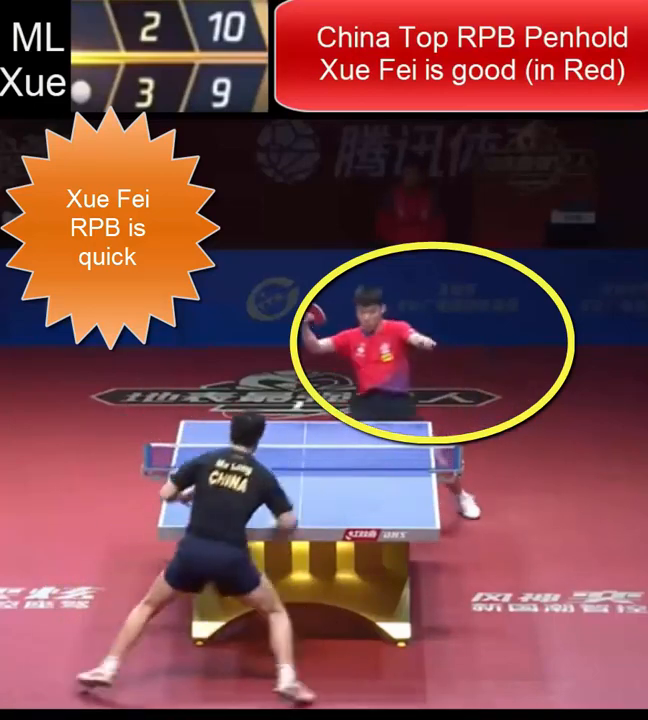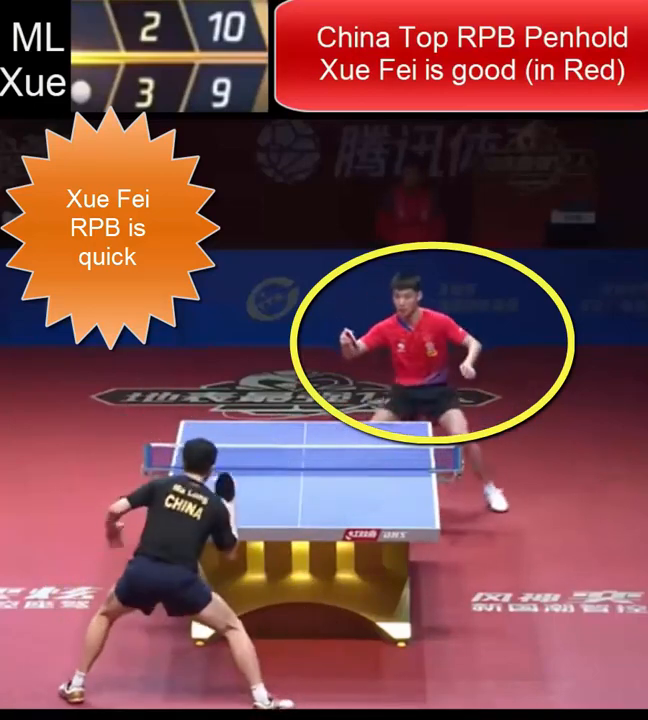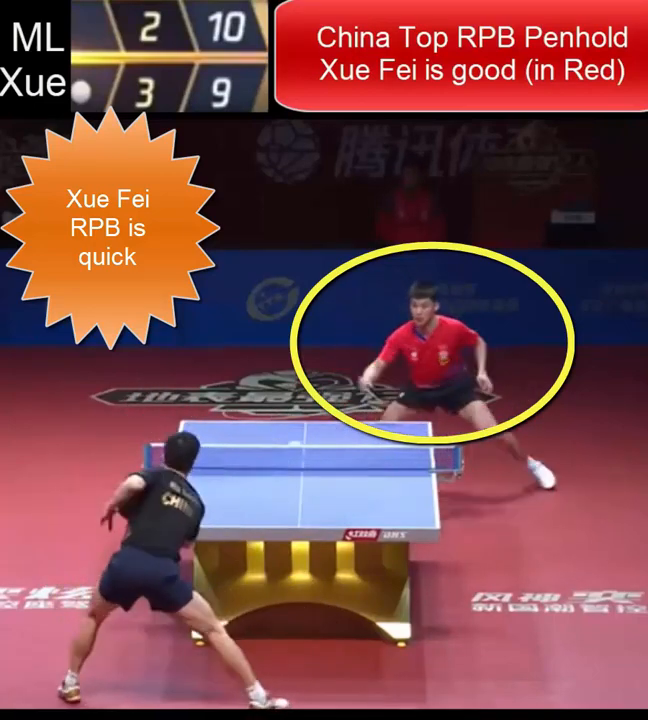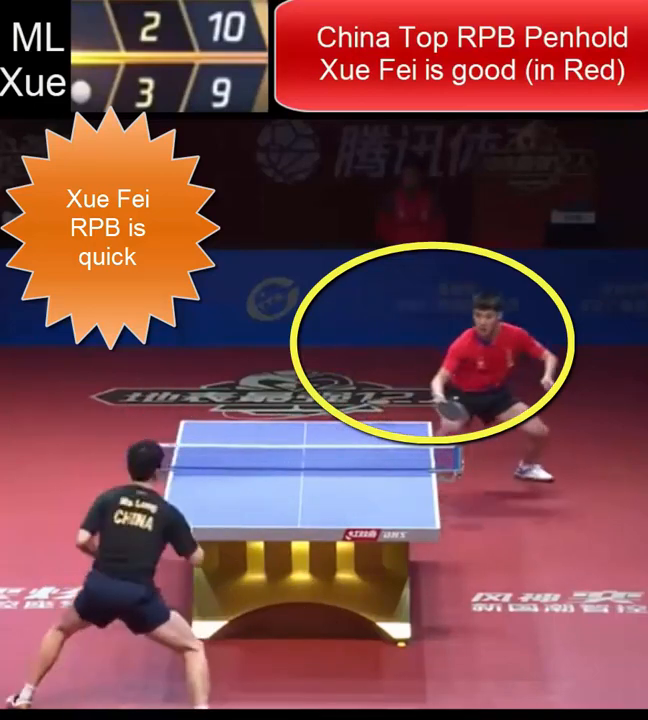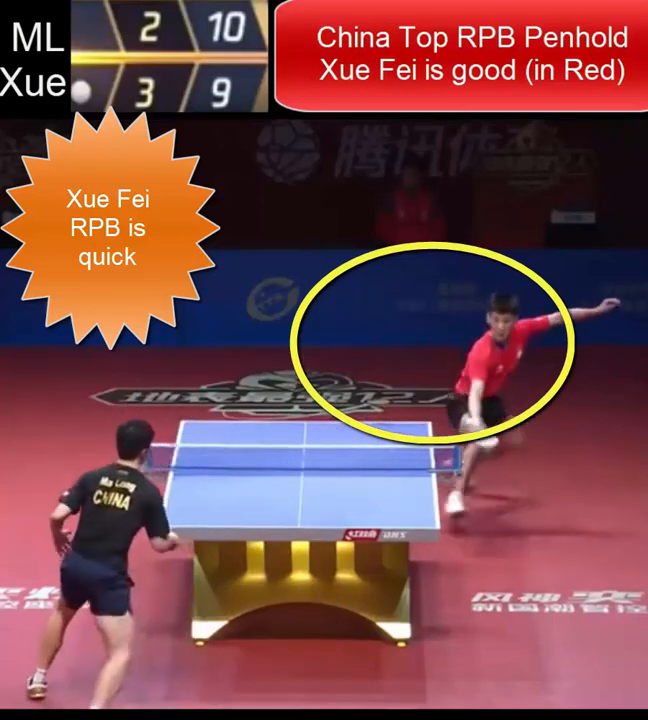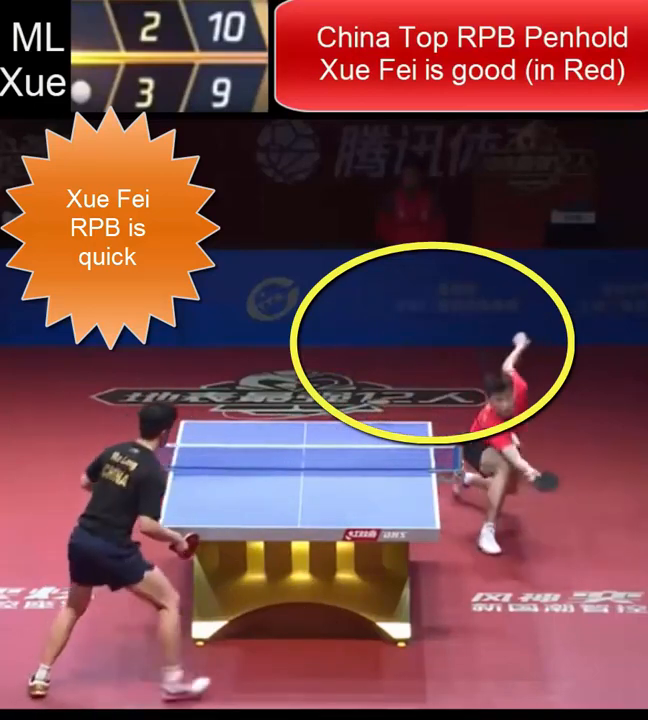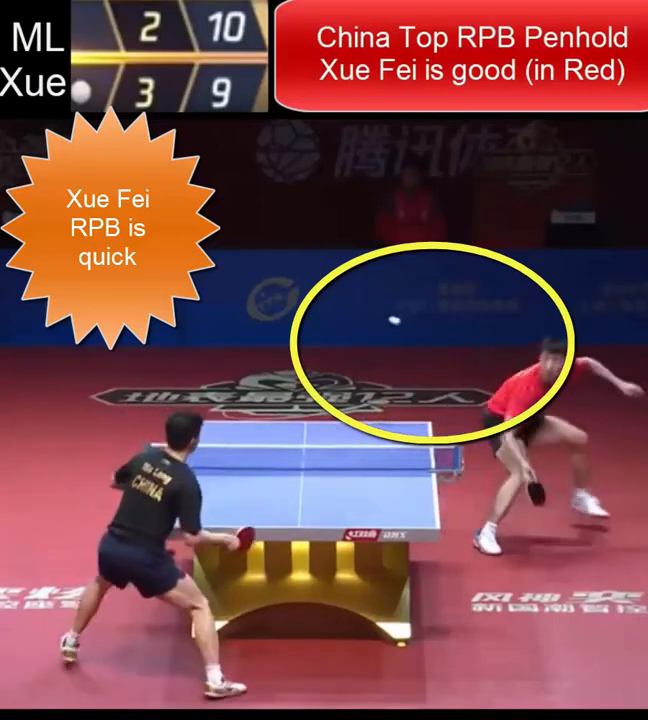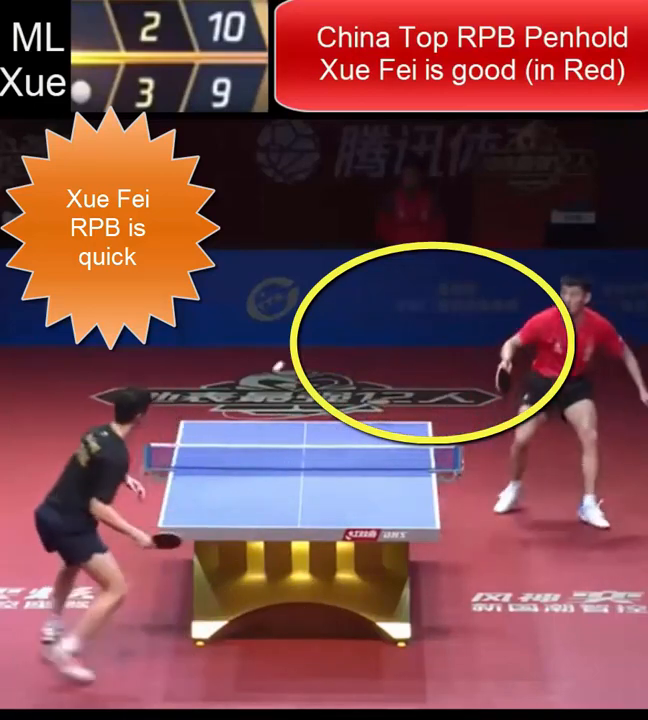
dt=0.3s
person 1, frame 1
left shoulder: (204, 461)
right shoulder: (263, 477)
left elbow: (166, 494)
right elbow: (288, 523)
left wrist: (189, 495)
right wrist: (288, 522)
left hip: (192, 552)
right hip: (230, 560)
left knee: (148, 605)
right knee: (276, 612)
left ankle: (106, 670)
right ankle: (286, 682)
person 1, frame 2
left shoulder: (161, 485)
right shoulder: (216, 506)
left elbow: (116, 508)
right elbow: (231, 552)
left wrist: (111, 530)
right wrist: (230, 519)
left hip: (140, 571)
right hip: (181, 580)
left knee: (104, 615)
right knee: (233, 628)
left ankle: (76, 685)
right ankle: (262, 699)
person 1, frame 3
left shoulder: (156, 476)
right shoulder: (194, 500)
left elbow: (132, 483)
left wrist: (112, 505)
left hip: (124, 565)
right hip: (163, 575)
left knee: (93, 617)
right knee: (214, 631)
left ankle: (71, 685)
right ankle: (258, 696)
person 1, frame 4
left shoulder: (108, 498)
right shoulder: (170, 513)
left elbow: (82, 540)
right elbow: (196, 559)
left hip: (99, 586)
right hip: (138, 596)
left knee: (60, 630)
right knee: (193, 649)
left ankle: (24, 698)
right ankle: (201, 708)
person 1, frame 5
left shoulder: (91, 478)
right shoulder: (149, 492)
left elbow: (57, 517)
right elbow: (160, 545)
left wrist: (60, 542)
right wrist: (173, 539)
left hip: (73, 565)
right hip: (108, 576)
left knee: (62, 614)
right knee: (120, 653)
left ankle: (38, 681)
right ankle: (95, 709)
person 1, frame 6
left shoulder: (113, 452)
right shoulder: (153, 472)
left elbow: (85, 482)
right elbow: (147, 525)
right wrist: (176, 539)
left hip: (80, 540)
right hip: (113, 550)
left knee: (73, 607)
right knee: (169, 603)
left ankle: (41, 677)
right ankle: (173, 682)
person 1, frame 7
left shoulder: (141, 461)
right shoulder: (187, 484)
left elbow: (121, 485)
right elbow: (192, 536)
right wrist: (227, 540)
left hip: (111, 547)
right hip: (147, 558)
left knee: (100, 584)
right knee: (199, 607)
left ankle: (71, 642)
right ankle: (216, 680)
person 1, frame 8
left shoulder: (98, 434)
right shoulder: (116, 456)
right elbow: (99, 508)
left wrist: (125, 478)
right wrist: (135, 533)
left hip: (49, 514)
right hip: (72, 525)
left knee: (72, 567)
right knee: (116, 591)
left ankle: (53, 628)
right ankle: (66, 651)
person 2, frame 1
left shoulder: (398, 328)
right shoulder: (350, 338)
left elbow: (417, 339)
right elbow: (315, 347)
left wrist: (424, 342)
right wrist: (305, 326)
left hip: (400, 402)
right hip: (365, 405)
left ankle: (461, 497)
person 2, frame 2
left shoulder: (439, 321)
right shoulder: (386, 328)
left elbow: (473, 343)
right elbow: (353, 353)
left wrist: (468, 362)
right wrist: (346, 344)
left hip: (439, 390)
right hip: (404, 392)
left ankle: (490, 488)
person 2, frame 3
left shoulder: (454, 328)
right shoulder: (400, 336)
left elbow: (479, 343)
right elbow: (378, 366)
left wrist: (482, 371)
right wrist: (367, 377)
left hip: (455, 385)
right hip: (420, 389)
left knee: (492, 430)
left ankle: (530, 464)
person 2, frame 4
left shoulder: (516, 335)
right shoulder: (462, 344)
left elbow: (549, 357)
right elbow: (440, 378)
left wrist: (547, 377)
right wrist: (439, 395)
left hip: (495, 393)
right hip: (462, 395)
left knee: (539, 431)
right knee: (447, 432)
left ankle: (527, 467)
person 2, frame 5
left shoulder: (520, 330)
right shoulder: (481, 352)
left elbow: (557, 318)
right elbow: (475, 390)
left wrist: (597, 310)
right wrist: (474, 419)
left hip: (491, 399)
right hip: (465, 402)
left knee: (515, 442)
right knee: (477, 443)
right ankle: (456, 496)
person 2, frame 6
left shoulder: (518, 387)
right shoulder: (491, 422)
left elbow: (507, 366)
right elbow: (512, 457)
left wrist: (520, 345)
right wrist: (527, 470)
left hip: (506, 440)
right hip: (479, 445)
left knee: (509, 487)
right knee: (504, 470)
left ankle: (465, 478)
right ankle: (487, 531)
person 2, frame 7
left shoulder: (568, 369)
right shoulder: (525, 386)
left elbow: (586, 362)
right elbow: (507, 433)
left wrist: (618, 382)
right wrist: (523, 463)
left hip: (531, 418)
right hip: (499, 421)
left knee: (579, 440)
right knee: (519, 477)
left ankle: (581, 497)
right ankle: (486, 532)
person 2, frame 8
left shoulder: (600, 326)
right shoulder: (545, 320)
left elbow: (626, 354)
right elbow: (511, 343)
right wrist: (506, 360)
left hip: (575, 384)
right hip: (542, 382)
left knee: (590, 438)
right knee: (521, 440)
left ankle: (589, 505)
right ankle: (514, 488)
